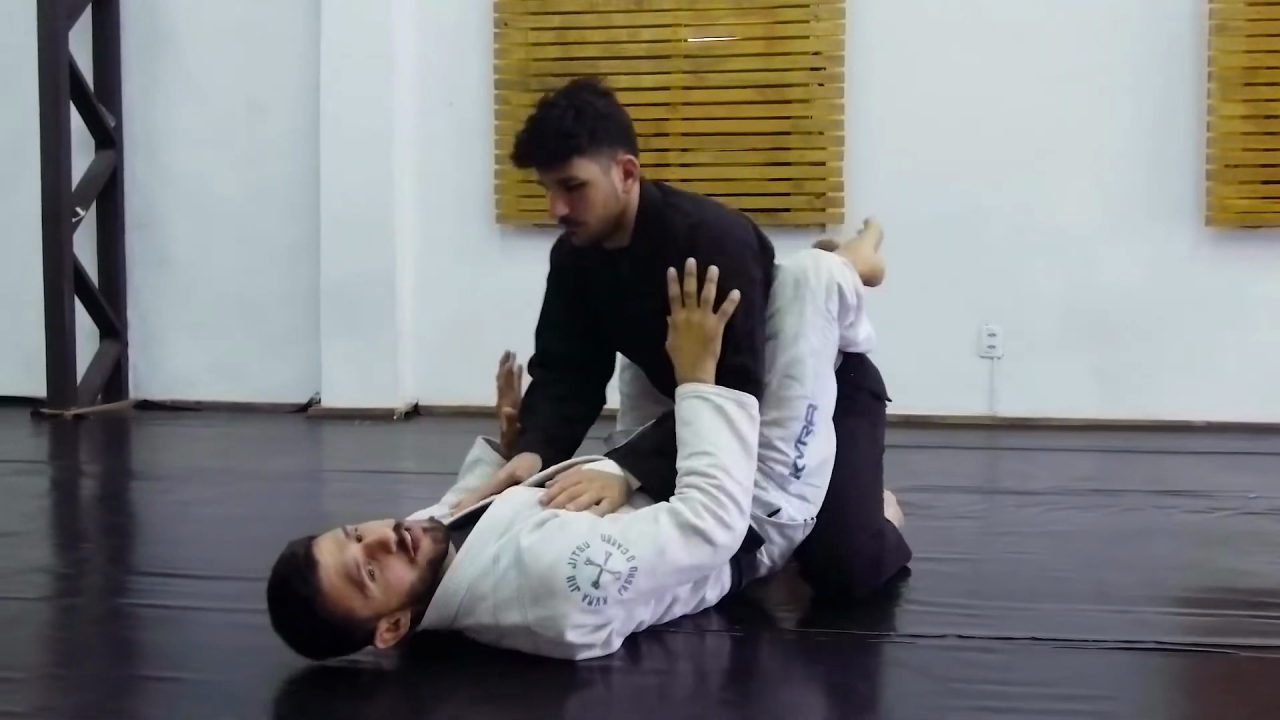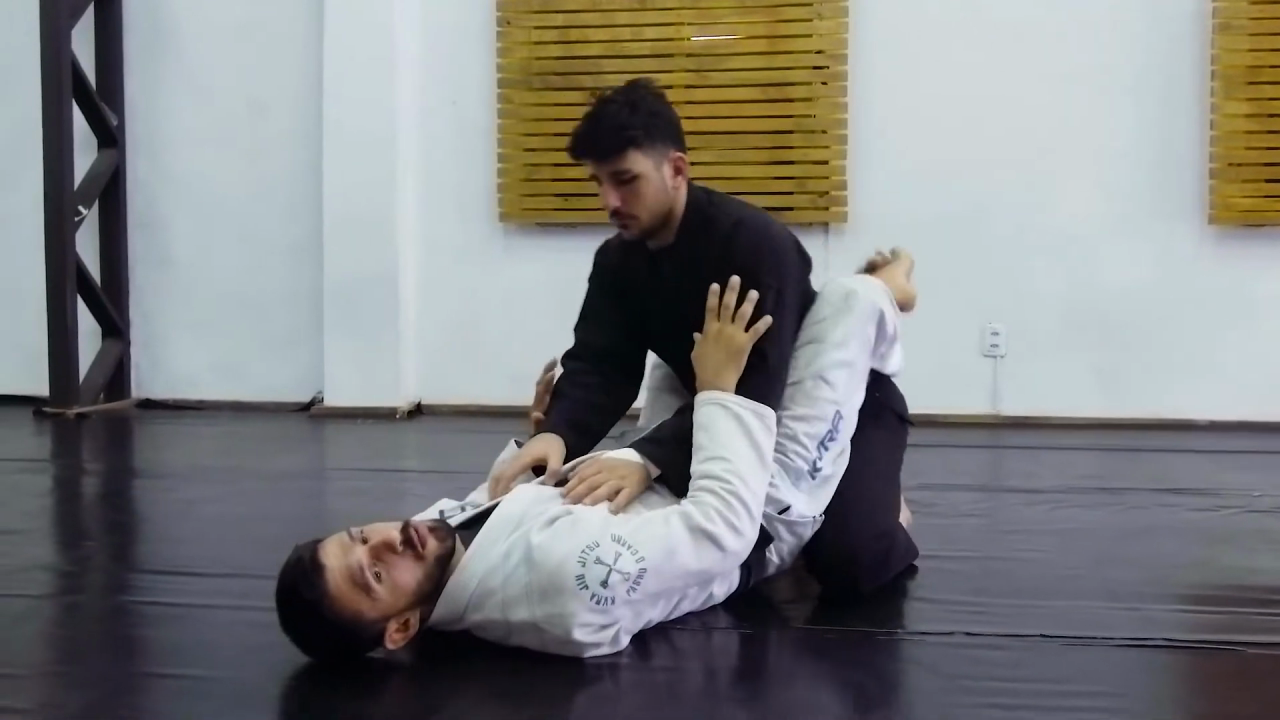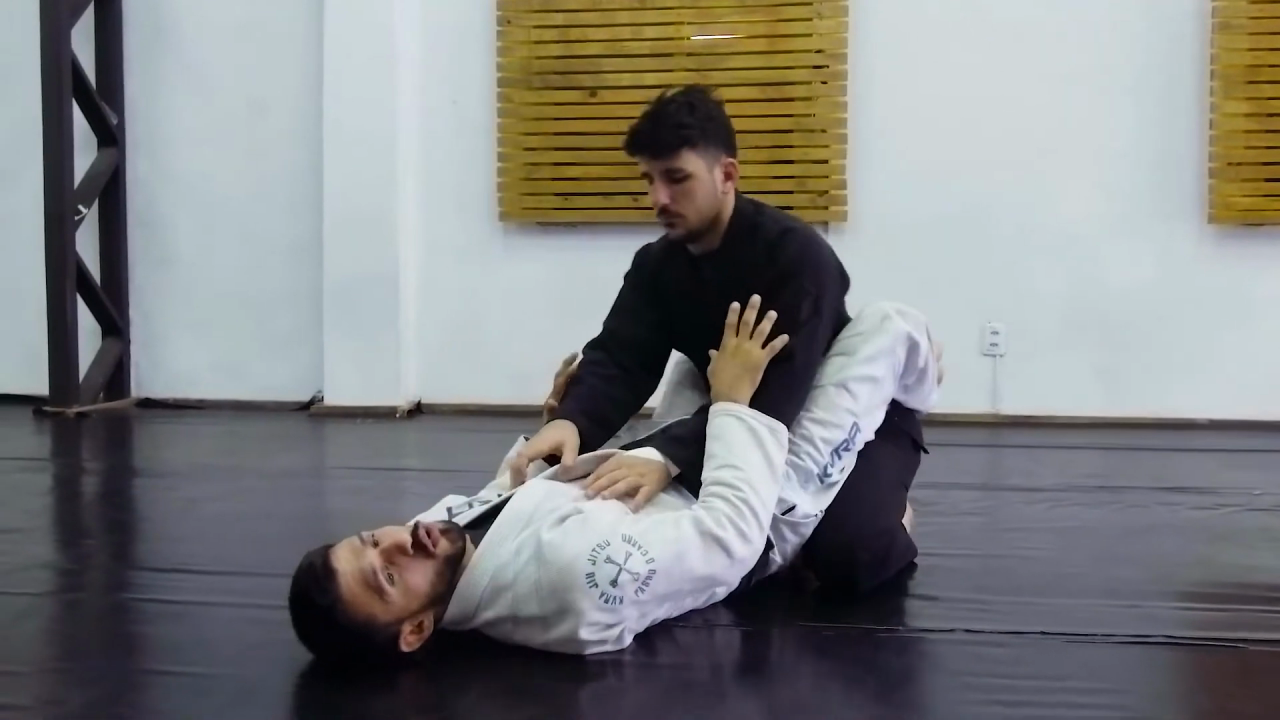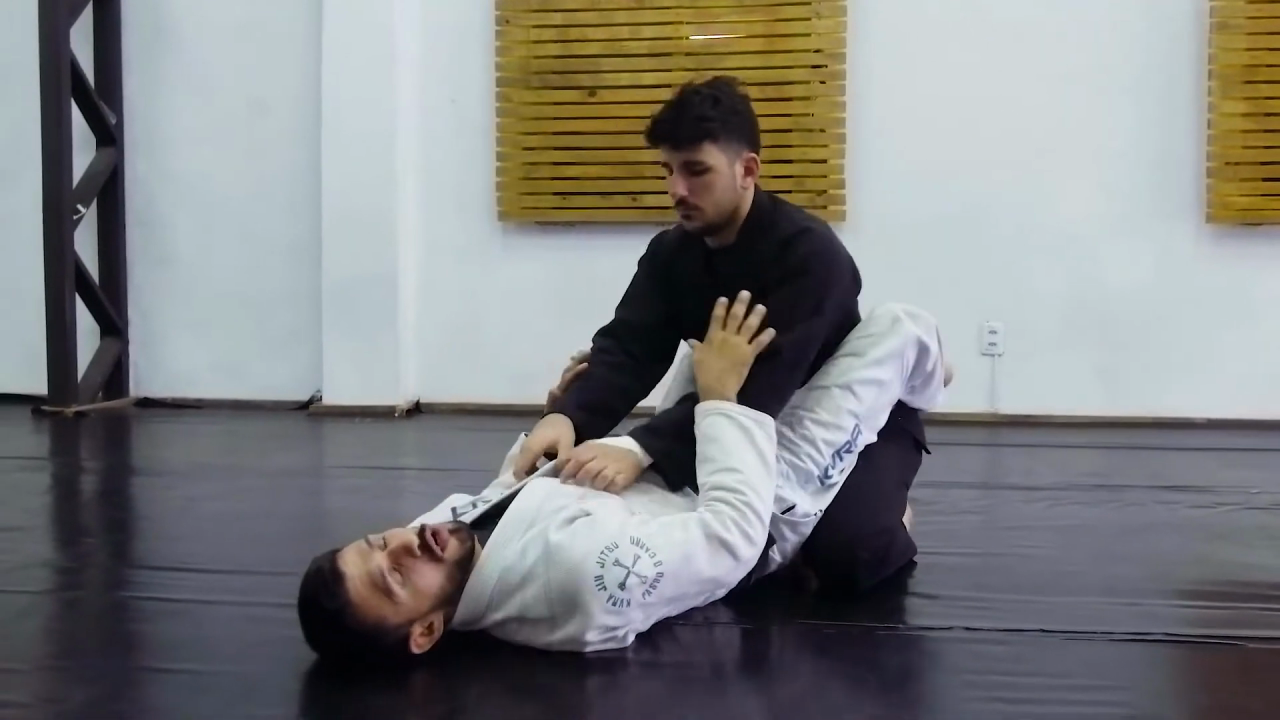
dt=0.2s
person 1, frame 1
left shoulder: (425, 543)
right shoulder: (546, 580)
right elbow: (712, 522)
left wrist: (503, 434)
right wrist: (696, 372)
left hip: (650, 487)
right hip: (752, 520)
right knee: (807, 274)
right ankle: (844, 273)
person 1, frame 2
left shoulder: (440, 532)
right shoulder: (557, 577)
right elbow: (723, 528)
right wrist: (719, 385)
left hip: (668, 484)
right hip: (764, 516)
right knee: (847, 299)
right ankle: (882, 296)
person 1, frame 3
left shoulder: (442, 529)
right shoulder: (567, 574)
right elbow: (732, 535)
right wrist: (733, 399)
left hip: (684, 481)
right hip: (766, 517)
right knee: (882, 324)
right ankle: (910, 376)
person 1, frame 4
left shoulder: (446, 527)
right shoulder: (573, 575)
right elbow: (734, 536)
right wrist: (721, 396)
right hip: (765, 510)
right knee: (896, 328)
right ankle: (917, 378)
person 2, frame 1
left shoulder: (713, 239)
right shoulder: (575, 253)
left elbow: (732, 389)
right elbow: (566, 373)
left wrist: (624, 471)
right wrist: (532, 453)
person 2, frame 2
left shoulder: (754, 242)
right shoulder: (619, 260)
left elbow: (753, 386)
right elbow: (601, 367)
left wrist: (645, 460)
right wrist: (556, 435)
left knee: (849, 562)
left ankle: (883, 514)
person 2, frame 3
left shoulder: (796, 253)
right shoulder: (658, 265)
left elbow: (776, 391)
right elbow: (621, 360)
left wrist: (666, 458)
right wrist: (570, 421)
left hip: (857, 422)
left knee: (846, 555)
left ankle: (886, 516)
person 2, frame 4
left shoulder: (809, 253)
right shoulder: (671, 253)
left elbow: (762, 383)
right elbow: (628, 350)
left wrist: (640, 448)
right wrist: (566, 415)
left knee: (844, 552)
left ankle: (886, 518)
